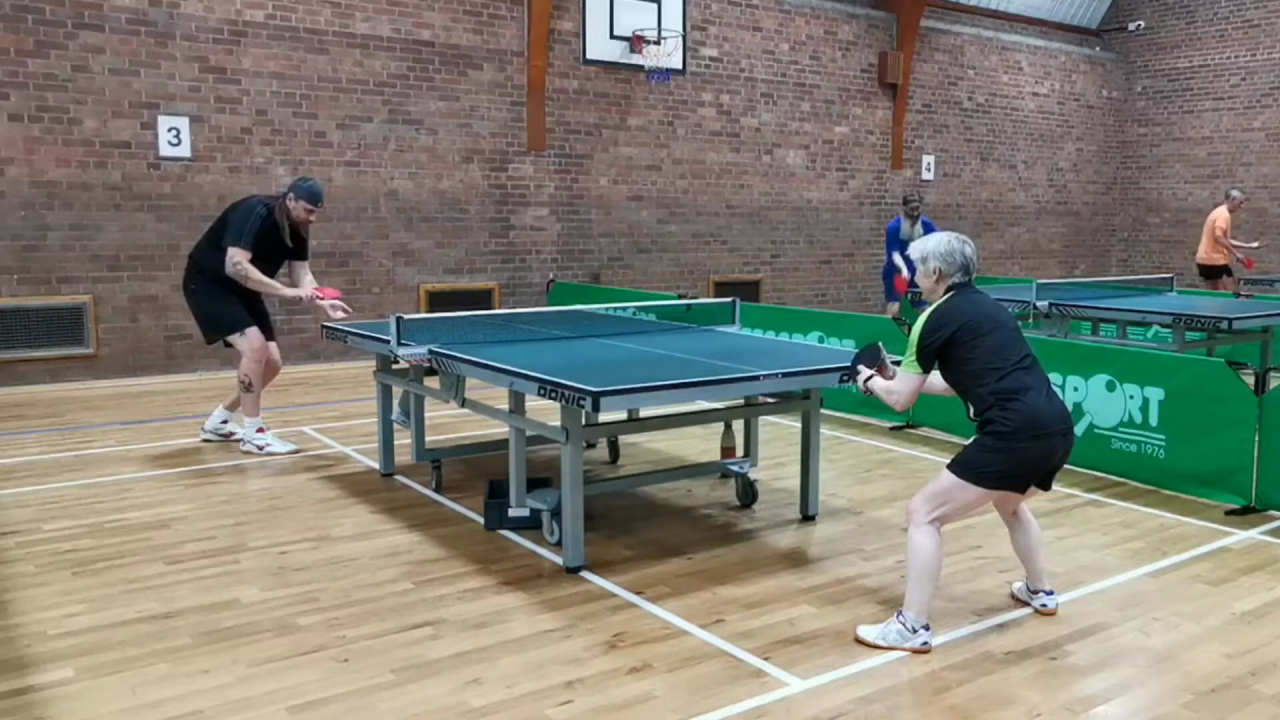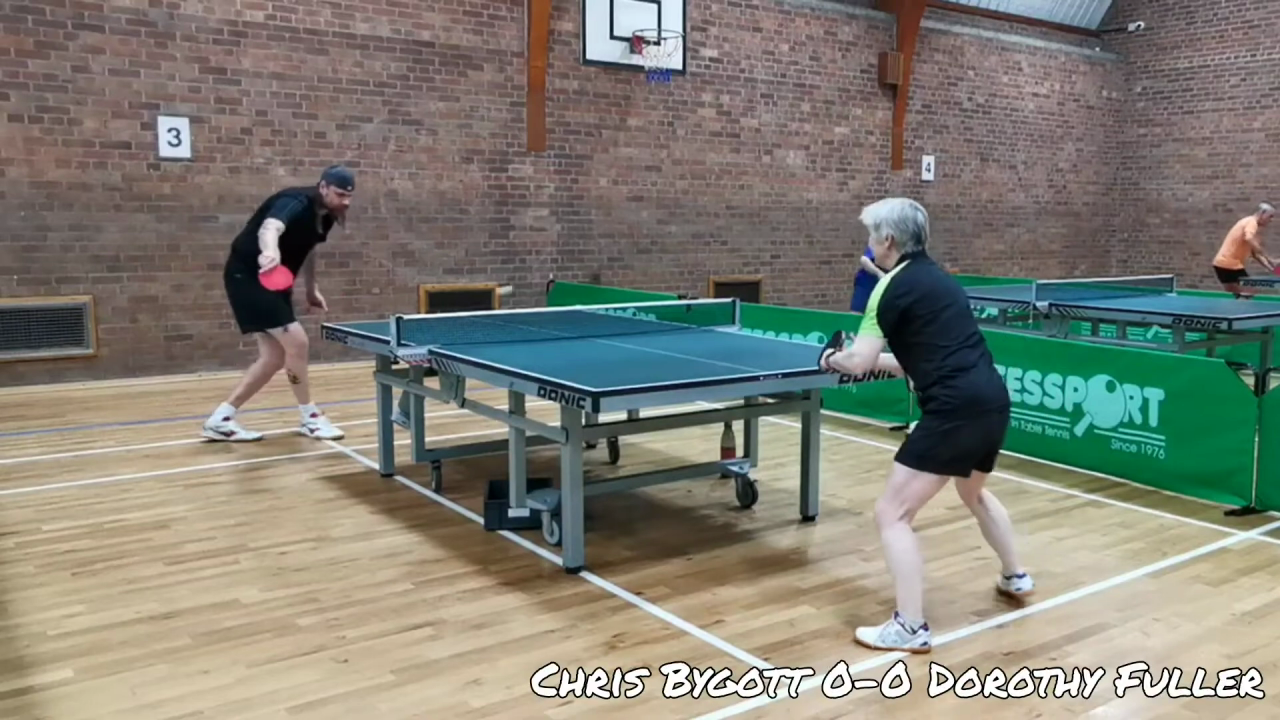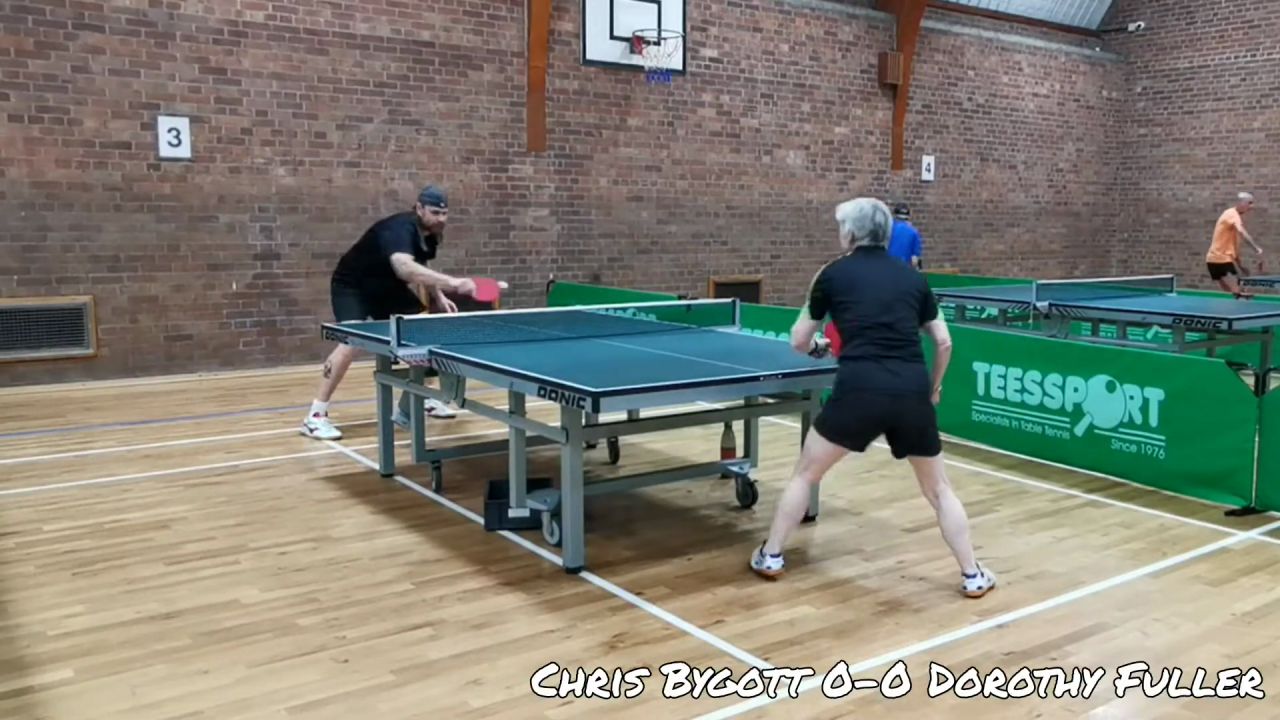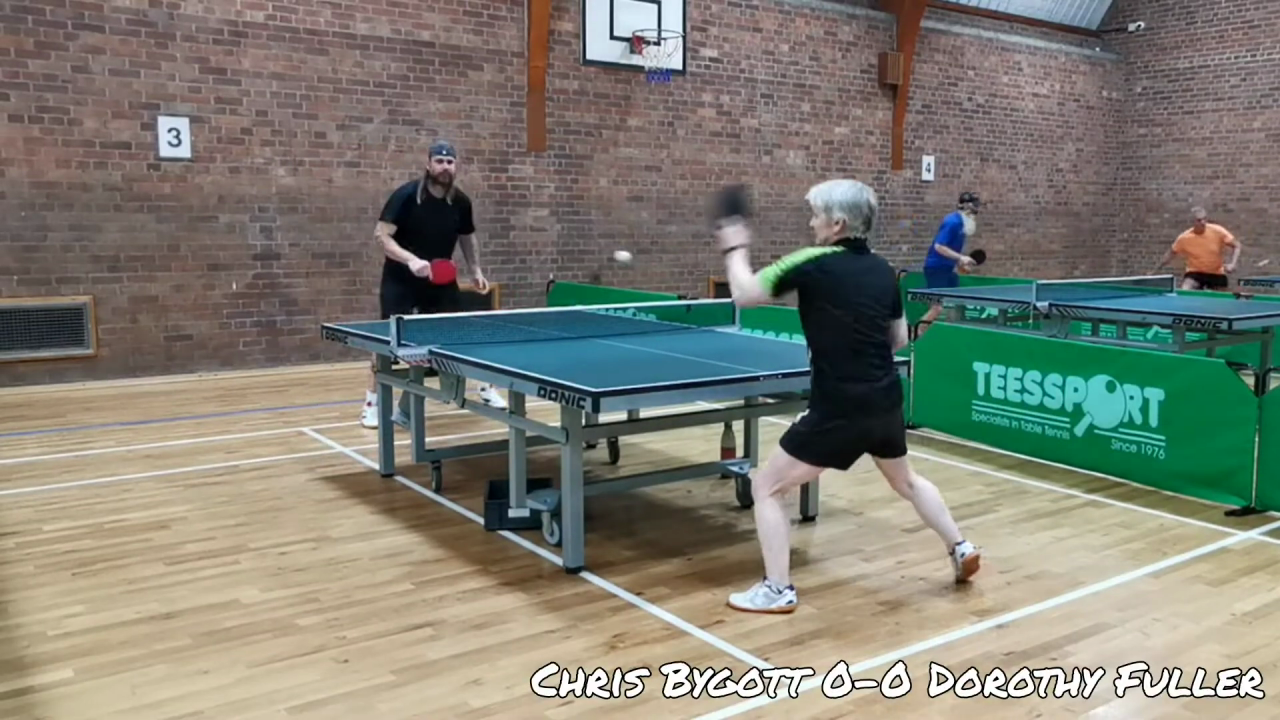
dt=1s
person 1, frame 1
left shoulder: (938, 316)
right shoulder: (987, 307)
left elbow: (900, 398)
left wrist: (870, 380)
right wrist: (897, 374)
left hip: (1016, 434)
right hip: (1057, 428)
left knee: (923, 513)
right knee: (1008, 502)
left ankle: (912, 627)
right ankle: (1040, 592)
person 1, frame 2
left shoulder: (894, 286)
right shoulder: (938, 278)
left elbow: (860, 362)
left wrist: (834, 359)
right wrist: (879, 360)
left hip: (954, 412)
right hip: (994, 401)
left knee: (893, 514)
right knee: (976, 494)
left ankle: (911, 626)
right ankle: (1015, 576)
person 1, frame 3
left shoulder: (833, 274)
right shoulder: (913, 277)
left elbow: (798, 341)
right elbow: (943, 342)
left wrist: (812, 343)
right wrist: (934, 384)
left hip: (859, 391)
right hip: (912, 392)
left knee: (805, 472)
right knee: (937, 488)
left ankle: (772, 556)
right ankle: (972, 575)
person 1, frame 4
left shoulder: (814, 263)
right shoulder: (885, 271)
left elbow: (745, 293)
right elbow: (900, 340)
left wrist: (735, 247)
left hip: (840, 411)
right hip: (886, 402)
left knee: (767, 486)
right knee: (905, 479)
left ankle: (777, 590)
right ankle: (960, 547)
person 2, frame 1
left shoulder: (297, 229)
right shoulder: (255, 212)
left elbow: (302, 274)
right elbow: (235, 266)
left wrist: (323, 303)
right wrist: (285, 292)
left hip: (242, 291)
right hip: (208, 284)
left knee: (271, 363)
right knee: (255, 348)
left ankle: (218, 422)
right ankle: (254, 433)
person 2, frame 2
left shoulder: (326, 214)
right shoulder: (297, 202)
right elbow: (269, 228)
left wrist: (312, 288)
right wrist: (271, 250)
right hip: (249, 276)
left knee: (274, 357)
right knee: (296, 344)
left ankle: (220, 419)
right ankle: (309, 417)
person 2, frame 3
left shoulder: (429, 234)
right shoulder: (398, 230)
left elbow: (422, 268)
right elbow: (404, 268)
left wrist: (439, 296)
right wrist: (451, 281)
left hip: (387, 289)
right hip: (352, 286)
right knee: (350, 345)
left ankle: (422, 398)
right ankle: (316, 415)
person 2, frame 4
left shoulder: (461, 202)
right shoulder: (408, 195)
left elbow: (466, 239)
right elbow: (381, 235)
left wrist: (475, 271)
right wrist: (410, 260)
left hip: (441, 280)
right hip: (401, 279)
left ankle: (486, 390)
right ankle: (372, 403)
